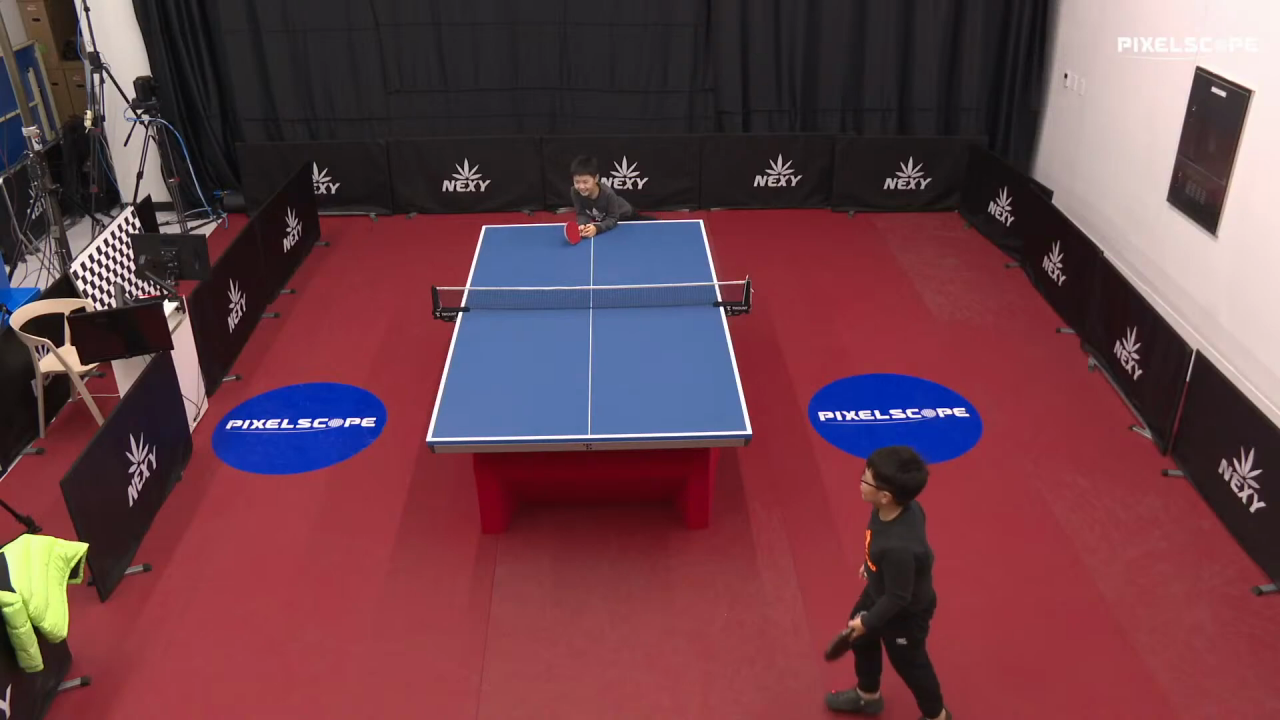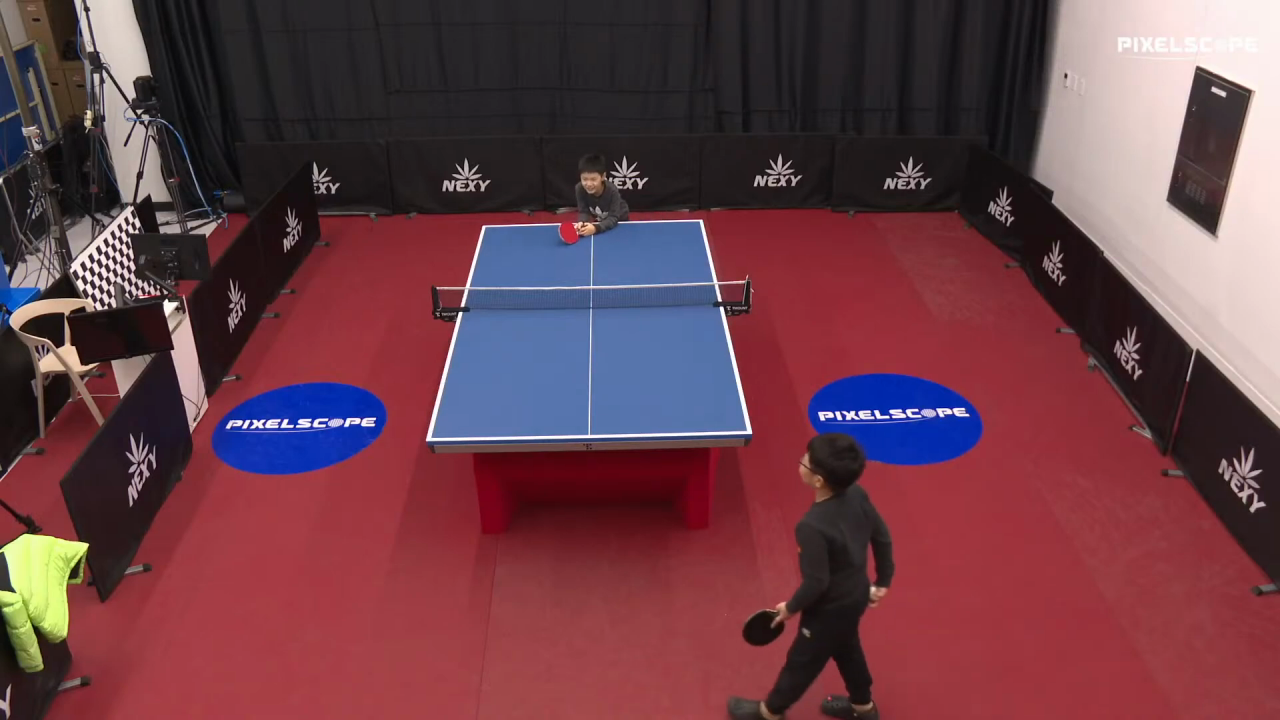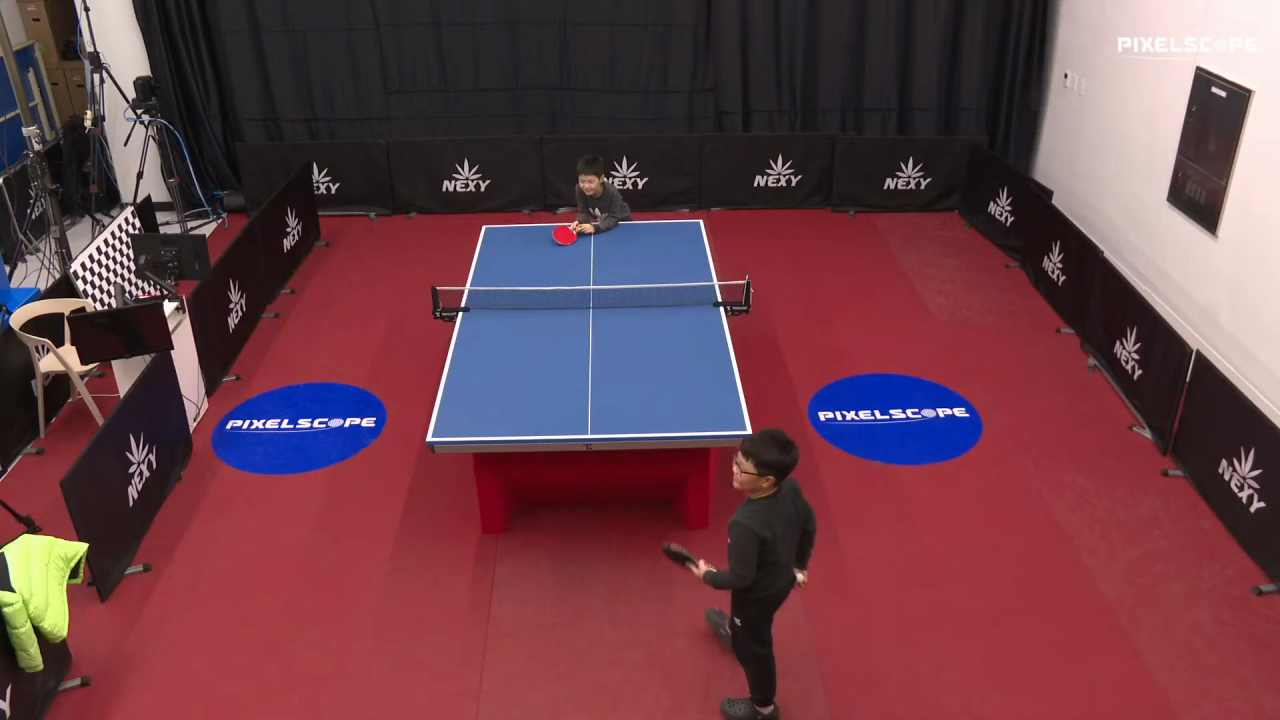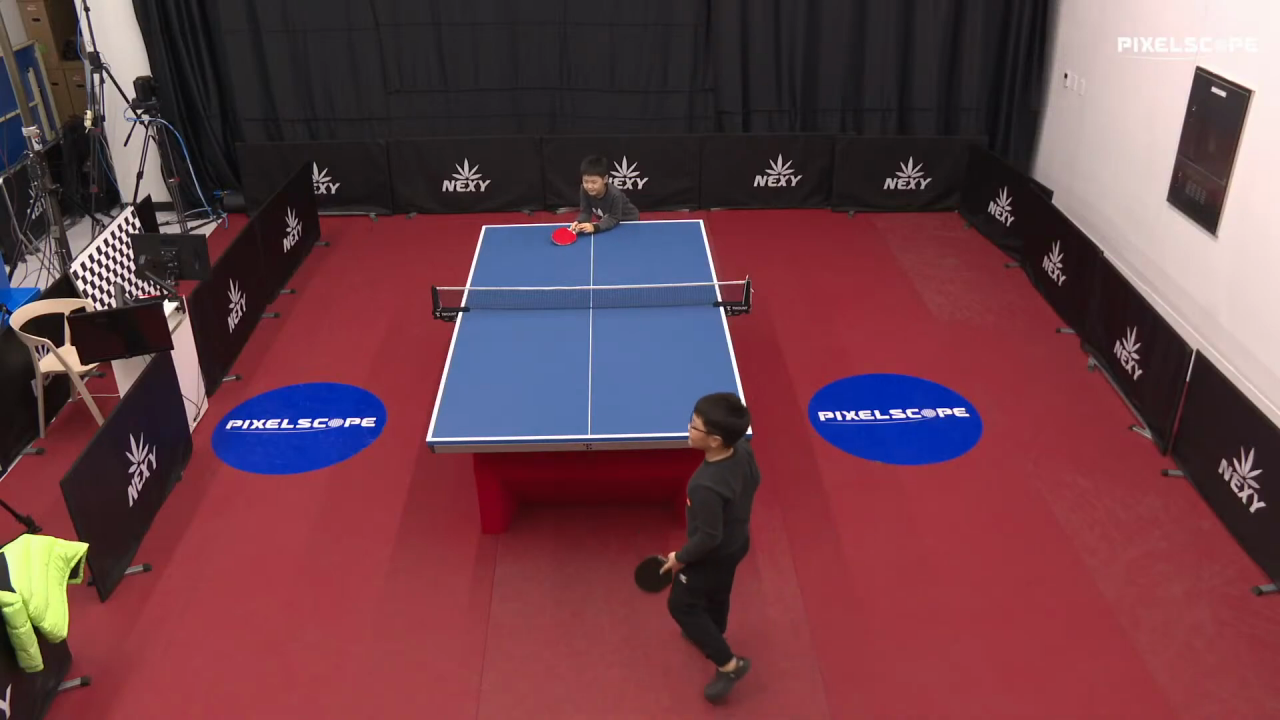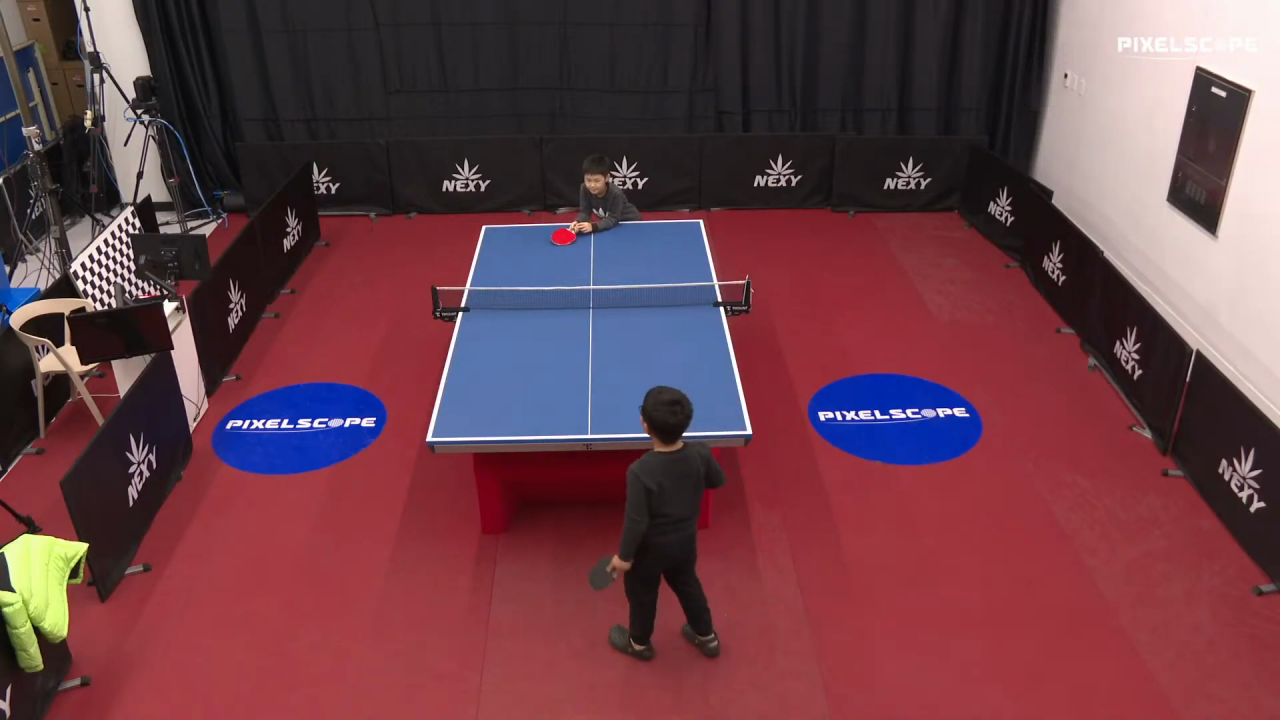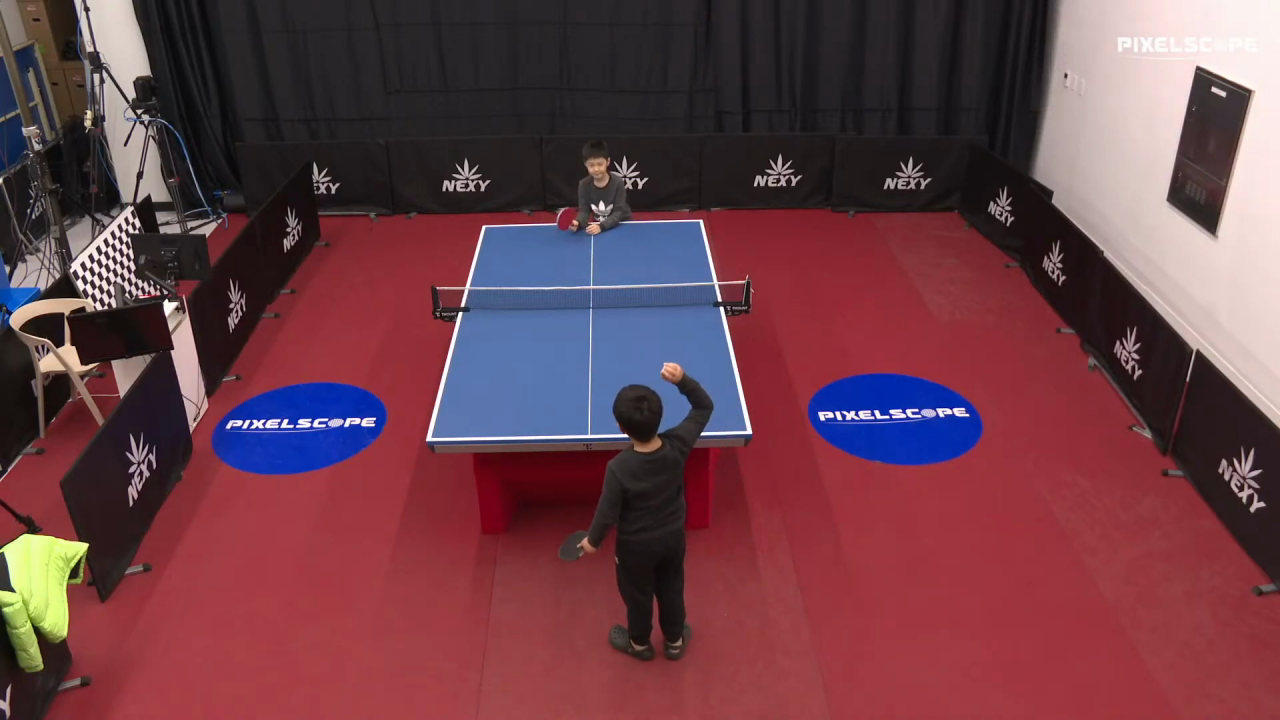
dt=0.5s
person 1, frame 1
left shoulder: (896, 547)
right shoulder: (908, 504)
left elbow: (898, 598)
left wrist: (866, 622)
left hip: (906, 612)
right hip: (888, 591)
left knee: (910, 663)
right knee: (862, 642)
right ankle: (867, 695)
person 1, frame 2
left shoulder: (814, 528)
right shoulder: (857, 496)
left elbow: (816, 583)
right elbow: (881, 537)
left wrist: (789, 608)
right wrist: (882, 581)
left hip: (829, 607)
right hip: (854, 595)
left knee: (803, 661)
right knee: (845, 647)
person 1, frame 3
left shoulder: (747, 524)
right shoulder: (790, 488)
left elbow: (740, 577)
right elbow: (809, 524)
left wrist: (708, 576)
right wrist: (800, 564)
left hip: (757, 593)
right hip: (781, 580)
left knee: (752, 646)
right ankle: (731, 630)
person 1, frame 4
left shoulder: (707, 485)
right shoulder: (743, 451)
left elbow: (708, 538)
right elbow: (753, 483)
left wrist: (680, 558)
left hip: (711, 555)
right hip: (737, 544)
left knee: (682, 605)
right knee: (717, 595)
left ankle: (728, 664)
right ankle: (711, 638)
person 1, frame 5
left shoulder: (640, 471)
right shoulder: (699, 454)
left elbow: (636, 521)
right elbow: (718, 479)
left wrist: (622, 555)
left hip: (651, 547)
right hip: (686, 539)
left knee: (642, 595)
right knee: (688, 586)
left ankle: (640, 643)
right ankle: (707, 637)
person 1, frame 6
left shoulder: (619, 468)
right shoulder: (678, 446)
left elbow: (608, 514)
right elbow: (704, 407)
left wrist: (592, 540)
right wrist: (682, 379)
left hip: (636, 545)
right hip: (673, 536)
left knee: (638, 595)
right knee: (672, 589)
left ankle: (639, 643)
right ankle: (675, 640)
